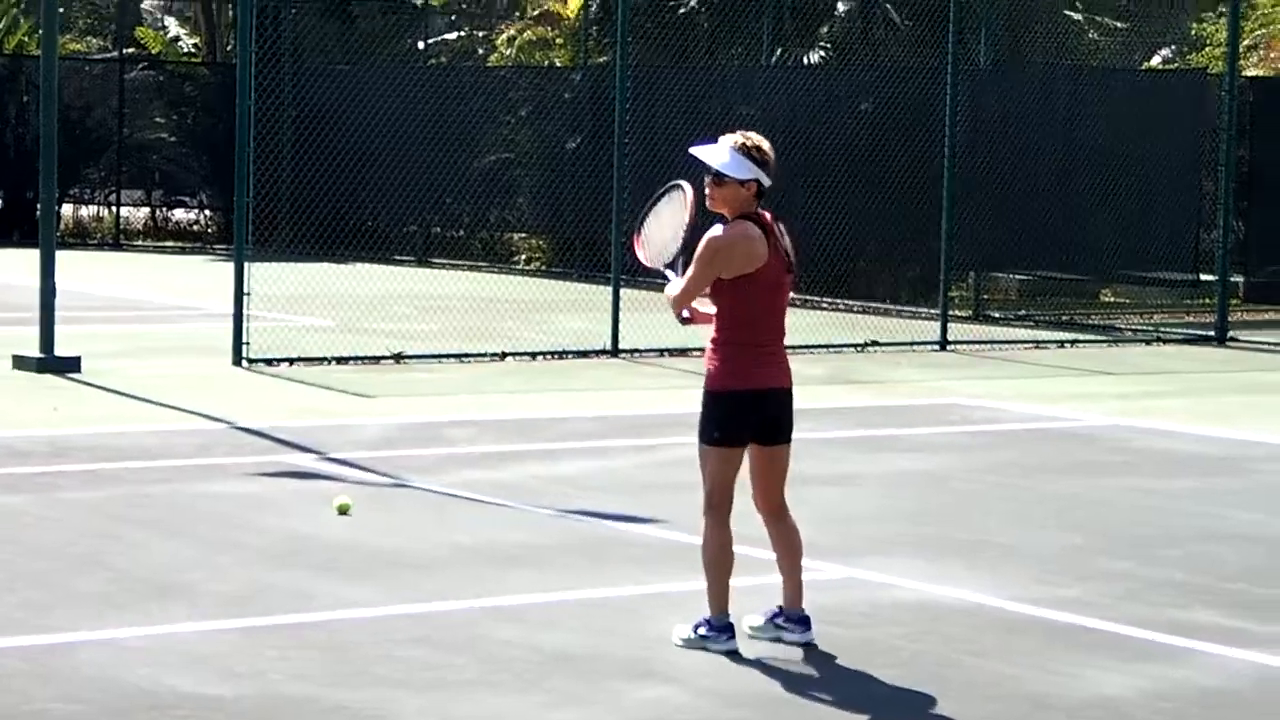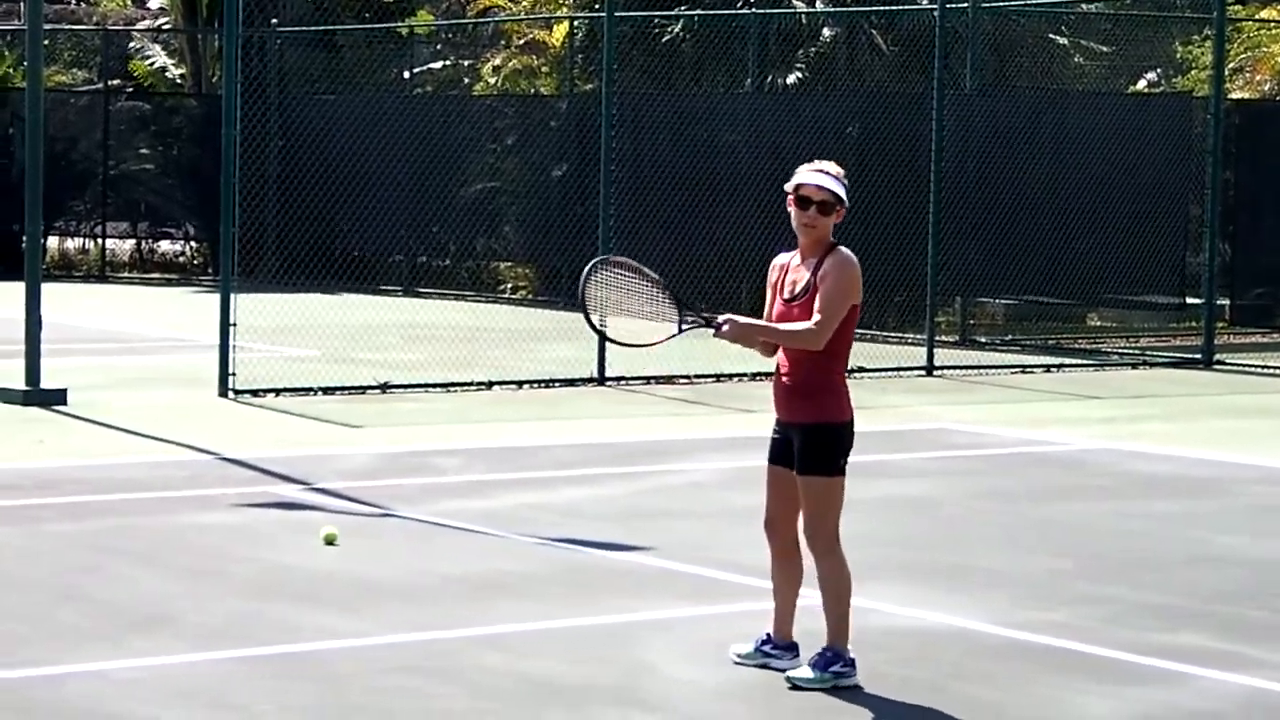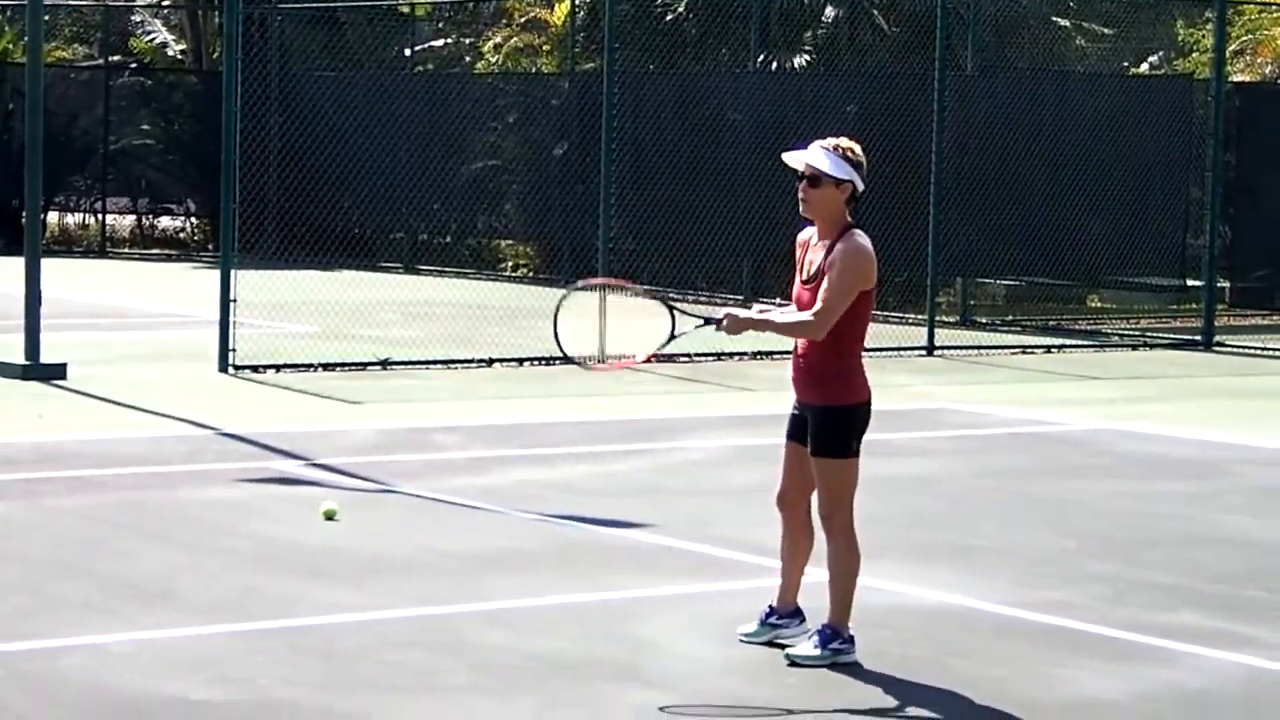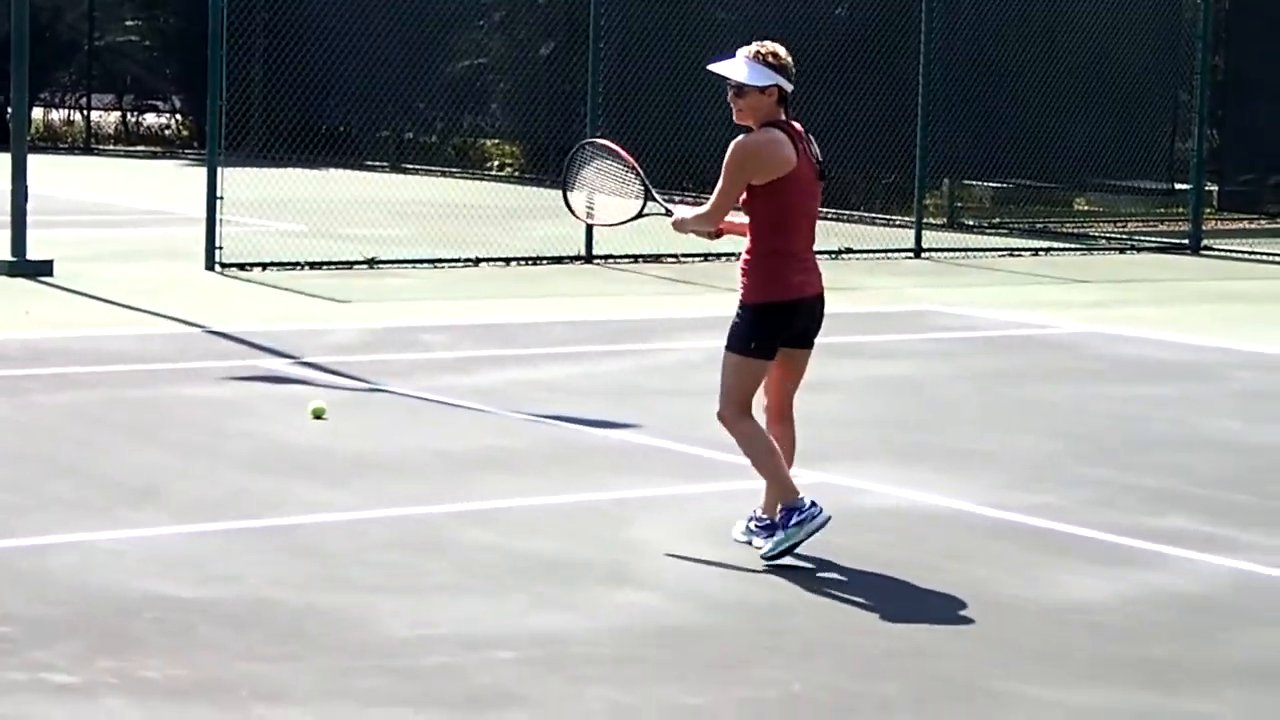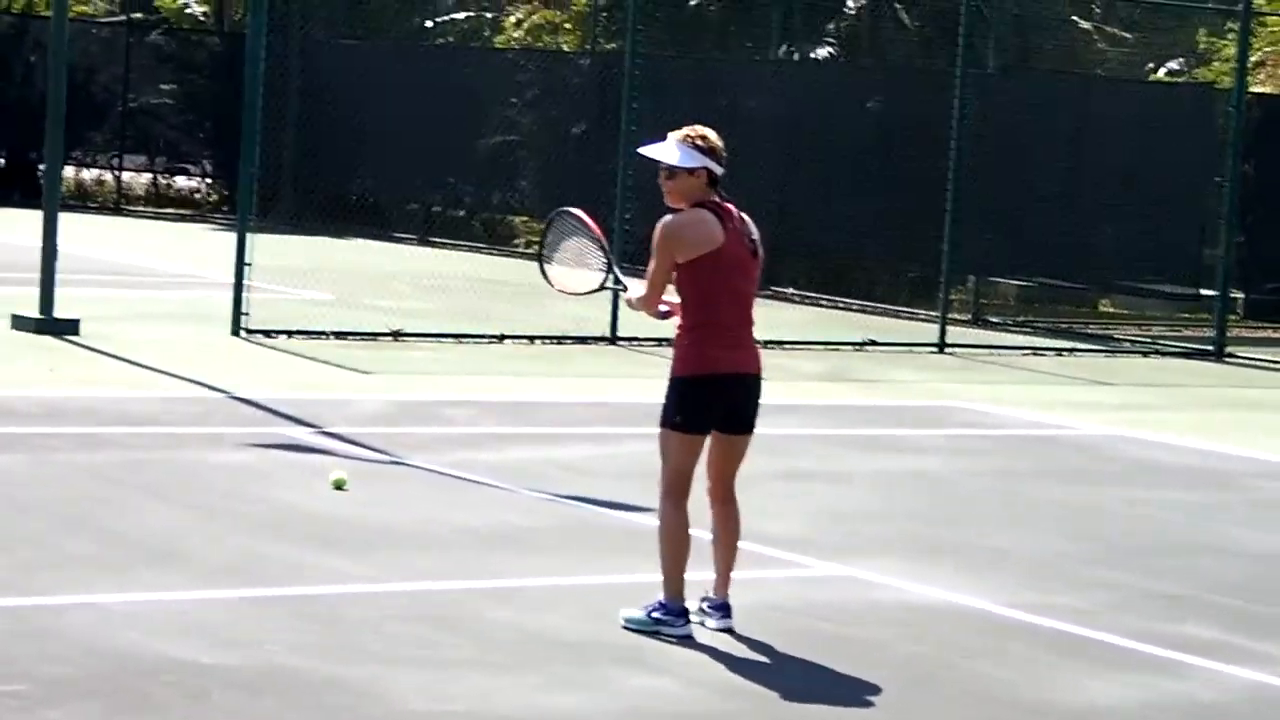
dt=1s
person 1, frame 1
left shoulder: (724, 238)
right shoulder: (773, 233)
left elbow: (683, 298)
left wrist: (679, 294)
right wrist: (704, 311)
left hip: (734, 388)
right hip: (775, 387)
left knee: (717, 508)
right knee: (771, 503)
left ankle: (717, 624)
right ankle: (793, 614)
person 1, frame 2
left shoulder: (841, 264)
right shoulder: (780, 265)
left elbow: (816, 335)
left wrist: (752, 326)
right wrist: (746, 333)
left hip: (824, 419)
right hip: (789, 417)
left knee: (821, 537)
right knee: (778, 528)
left ankle: (838, 657)
right ankle: (780, 640)
person 1, frame 3
left shoulder: (853, 250)
right shoulder: (806, 240)
left elbow: (816, 325)
left wrist: (752, 320)
right wrist: (760, 315)
left hip: (839, 400)
right hip: (809, 396)
left knee: (834, 516)
right knee: (791, 501)
left ankle: (838, 634)
right ankle: (785, 611)
person 1, frame 4
left shoulder: (750, 146)
right shoulder: (802, 141)
left elbow: (710, 217)
left wrist: (685, 220)
right wrist: (730, 225)
left hip: (769, 297)
right hip: (807, 295)
left knee: (732, 411)
right knee: (778, 409)
left ankle: (796, 506)
right ankle: (772, 518)
person 1, frame 5
left shoulder: (676, 226)
right shoulder: (743, 225)
left elbow: (648, 298)
left wrist: (636, 301)
left hip: (699, 372)
right hip: (745, 372)
left knee: (673, 491)
right knee: (722, 489)
left ankle: (672, 608)
right ankle: (718, 600)
